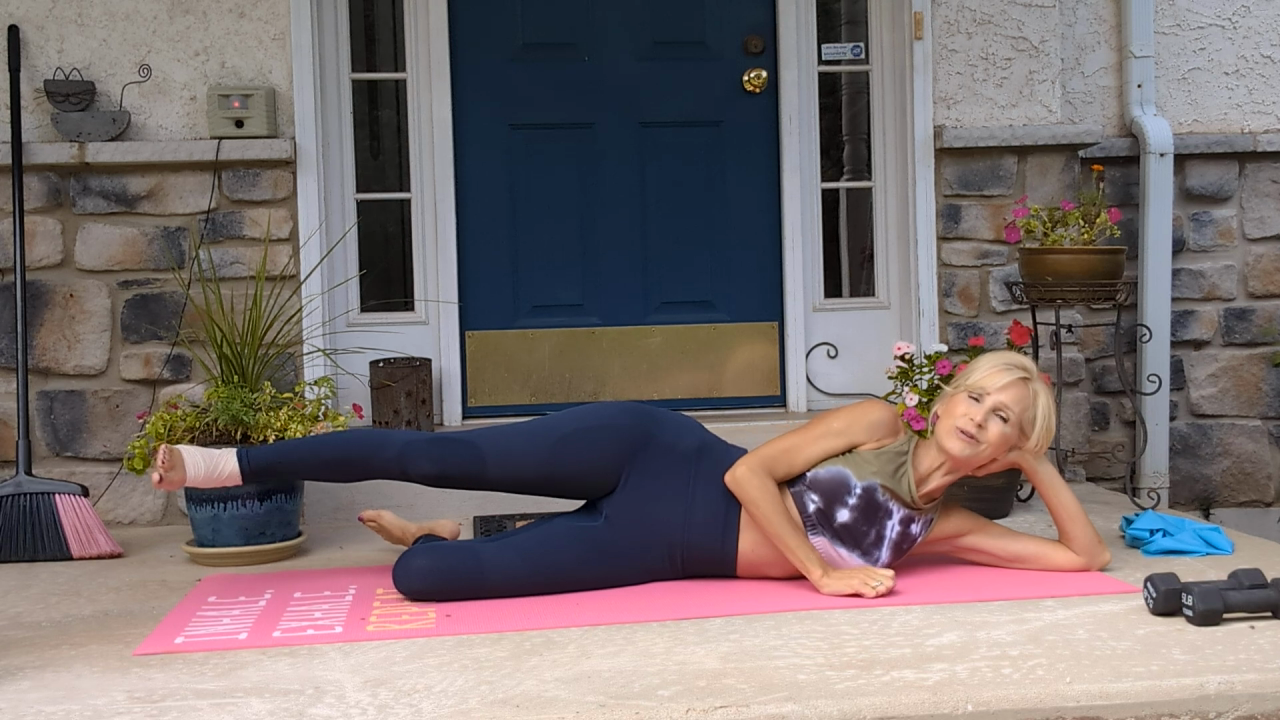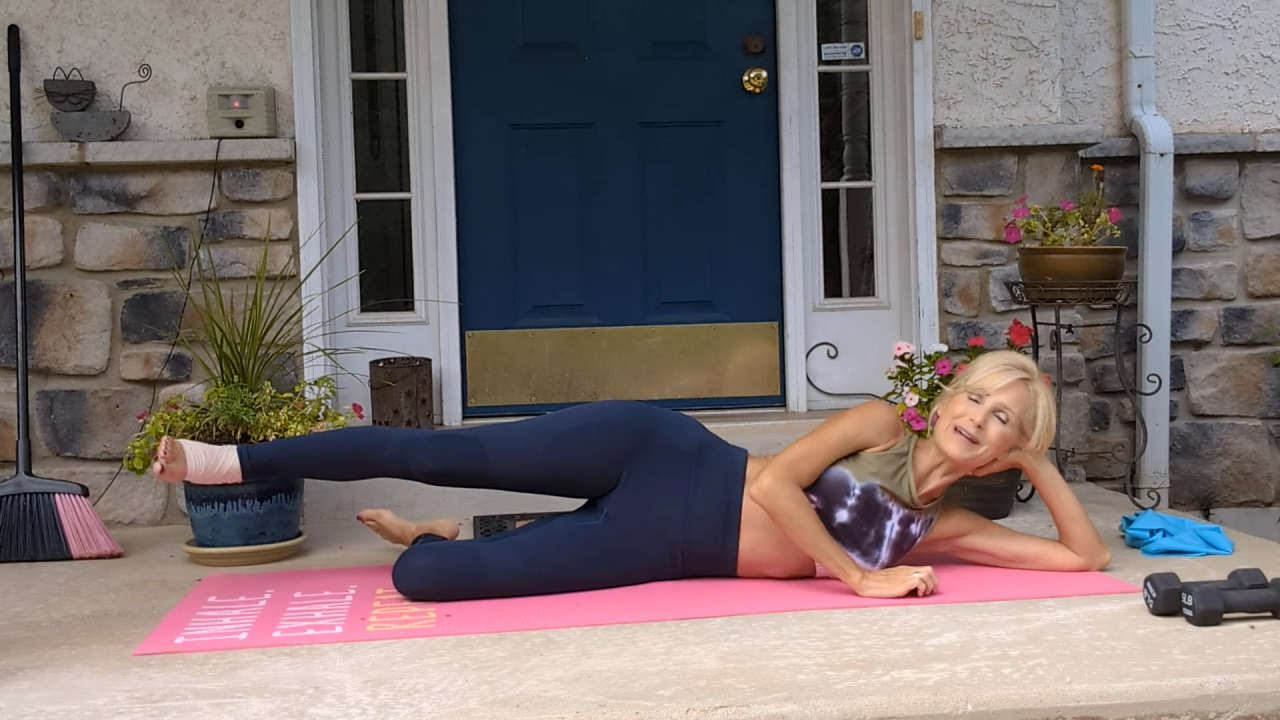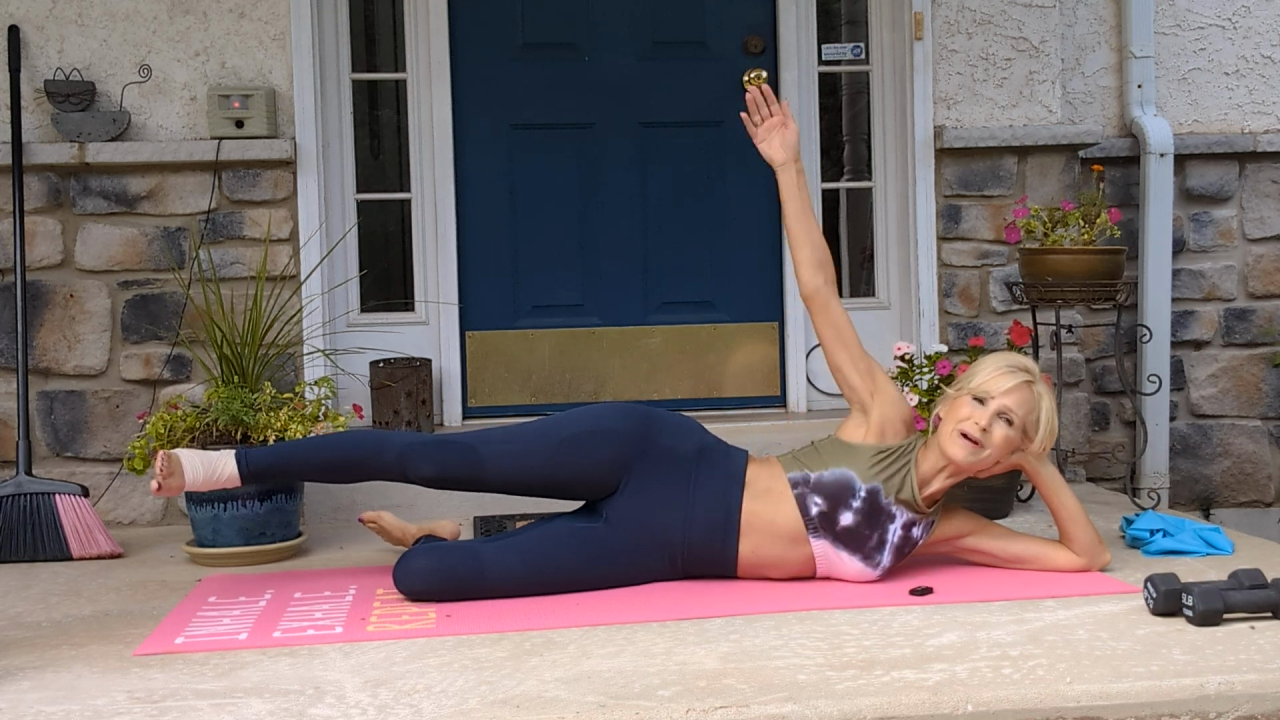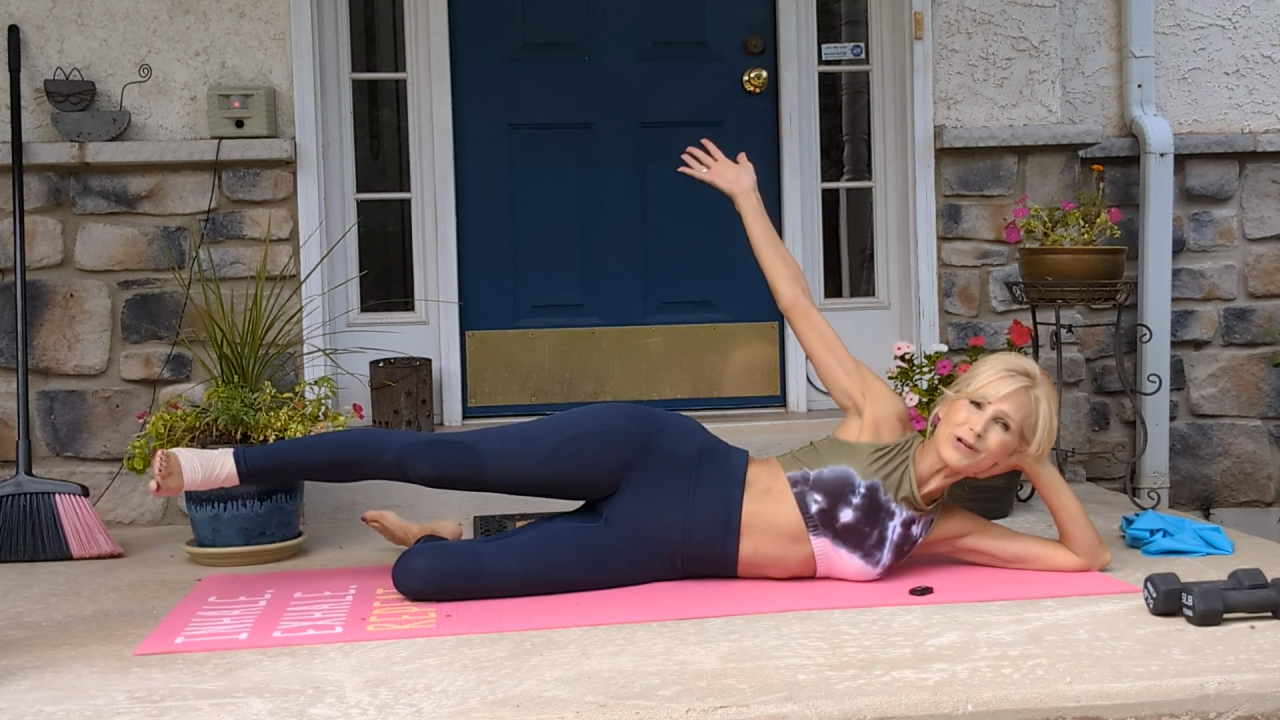
dt=0.7s
person 1, frame 1
left shoulder: (941, 525)
right shoulder: (877, 424)
left elbow: (1084, 556)
right elbow: (749, 472)
left wrist: (1040, 467)
right wrist: (819, 572)
left hip: (658, 549)
right hip: (655, 454)
right knee: (432, 455)
left ankle: (436, 539)
right ankle: (231, 462)
person 1, frame 2
left shoulder: (939, 526)
right shoulder: (880, 425)
left elbow: (1086, 557)
right elbow: (773, 484)
left wrist: (1039, 466)
right wrist: (855, 577)
left hip: (657, 549)
right hip: (657, 455)
right knee: (433, 451)
left ankle: (437, 536)
right ankle: (233, 458)
person 1, frame 3
left shoulder: (937, 526)
right shoulder: (885, 417)
left elbow: (1084, 554)
right elbow: (818, 292)
left wrist: (1039, 463)
right wrist: (787, 167)
left hip: (661, 552)
right hip: (660, 456)
right knee: (431, 458)
left ankle: (441, 539)
right ankle: (228, 465)
person 1, frame 4
left shoulder: (938, 525)
right shoulder: (881, 414)
left elbow: (1085, 555)
right elbow: (797, 303)
left wrist: (1039, 464)
right wrist: (746, 195)
left hip: (657, 550)
right hip: (658, 456)
right knee: (430, 457)
left ankle: (445, 540)
right ankle: (223, 464)
